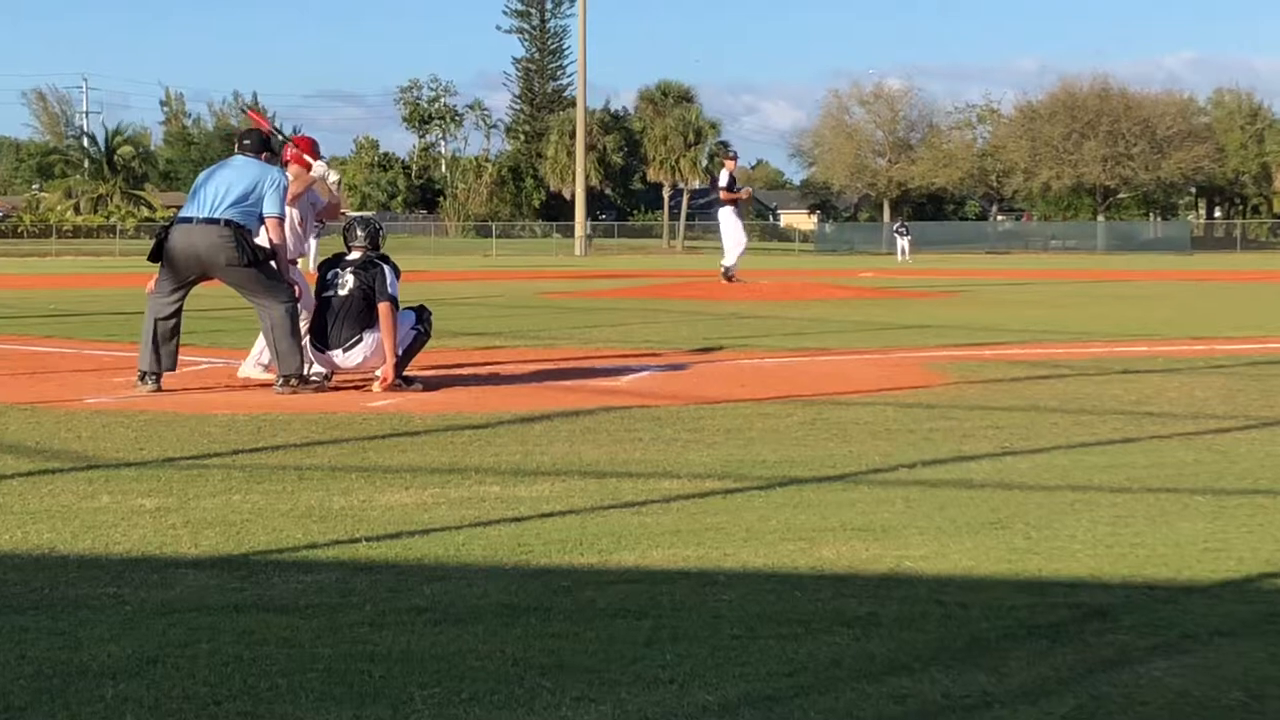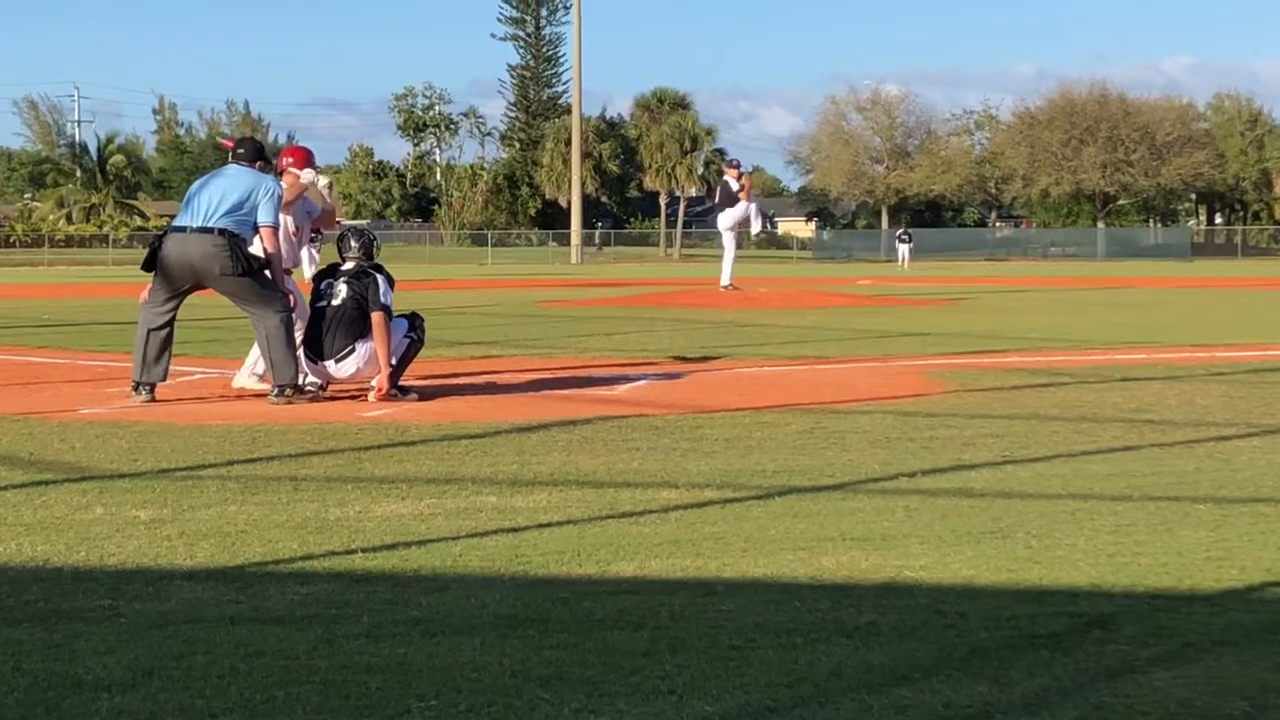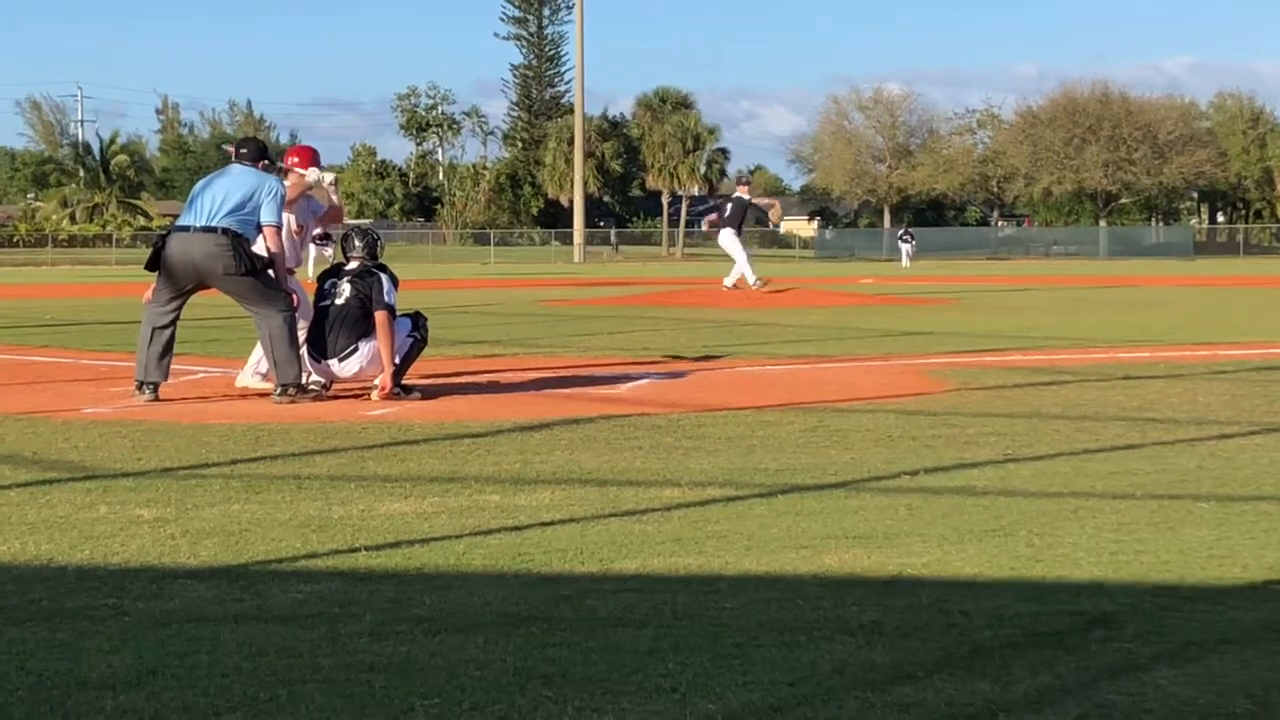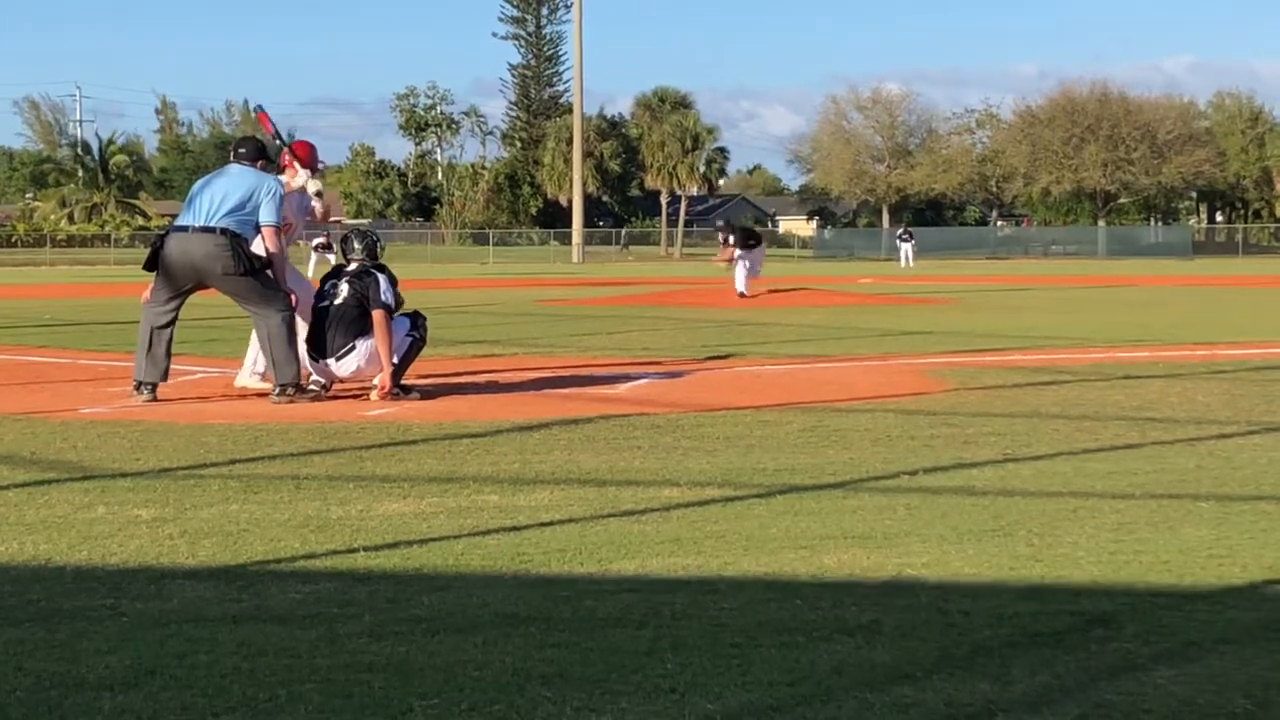
dt=0.5s
person 1, frame 1
left shoulder: (209, 171)
right shoulder: (272, 174)
right elbow: (274, 229)
left wrist: (165, 271)
right wrist: (284, 276)
left hip: (180, 238)
right hip: (223, 240)
left knee: (161, 300)
right knee: (279, 299)
left ankle: (149, 375)
right ankle: (290, 377)
person 1, frame 2
left shoulder: (203, 180)
right shoulder: (266, 183)
right elbow: (269, 238)
left wrist: (158, 279)
right wrist: (280, 285)
left hip: (173, 247)
right hip: (217, 249)
left knee: (154, 309)
right knee: (274, 308)
left ankle: (143, 386)
right ankle: (285, 387)
person 1, frame 3
left shoulder: (207, 180)
right shoulder: (269, 183)
right elbow: (271, 238)
left wrist: (161, 279)
right wrist: (282, 284)
left hip: (177, 246)
right hip: (220, 248)
left knee: (158, 308)
right knee: (277, 307)
left ankle: (146, 385)
right ankle: (288, 386)
person 1, frame 4
left shoulder: (205, 180)
right shoulder: (268, 183)
right elbow: (270, 239)
left wrist: (159, 279)
right wrist: (281, 285)
left hip: (176, 246)
right hip: (219, 248)
left knee: (157, 309)
right knee: (276, 307)
left ankle: (145, 385)
right ankle: (286, 386)
person 2, frame 1
left shoulder: (308, 191)
left elbow: (331, 213)
right elbow: (289, 196)
left wrist: (333, 188)
right wrist: (315, 175)
left hip: (289, 264)
left knee: (306, 313)
left ankle: (304, 363)
right ankle: (254, 366)
person 2, frame 2
left shoulder: (303, 201)
left elbow: (328, 222)
right elbow: (282, 203)
left wrist: (325, 193)
right wrist: (305, 182)
left hip: (283, 274)
left knee: (302, 323)
right ankle: (249, 376)
person 2, frame 3
left shoulder: (308, 201)
left elbow: (335, 217)
right elbow: (284, 199)
left wrist: (332, 190)
right wrist: (309, 181)
left hip: (286, 273)
left knee: (305, 321)
left ankle: (301, 371)
right ankle: (251, 374)
person 2, frame 4
left shoulder: (302, 194)
left elbow: (323, 217)
left wrist: (319, 197)
right wrist: (294, 184)
left knee: (310, 301)
right ankle: (250, 375)
person 3, frame 1
left shoulder: (328, 266)
right shoulder: (380, 267)
right elbow: (386, 311)
right wrist: (391, 361)
left hip: (319, 354)
right hip: (356, 351)
right knee: (421, 316)
right ankle: (391, 376)
person 3, frame 2
left shoulder: (323, 277)
right shoulder: (374, 277)
right elbow: (379, 322)
right wrist: (385, 371)
left hip: (313, 365)
right hip: (349, 362)
right knee: (413, 324)
right ankle: (387, 386)
person 3, frame 3
left shoulder: (328, 276)
right shoulder: (377, 277)
right elbow: (383, 321)
right wrist: (389, 370)
left hip: (316, 364)
right hip: (352, 362)
right knee: (416, 323)
left ankle: (319, 381)
right ankle: (389, 385)
person 3, frame 4
left shoulder: (330, 278)
right shoulder: (375, 277)
right elbow: (380, 320)
right wrist: (388, 370)
left hip: (315, 363)
right hip: (349, 361)
right knee: (415, 322)
left ankle: (319, 381)
right ankle: (389, 385)
